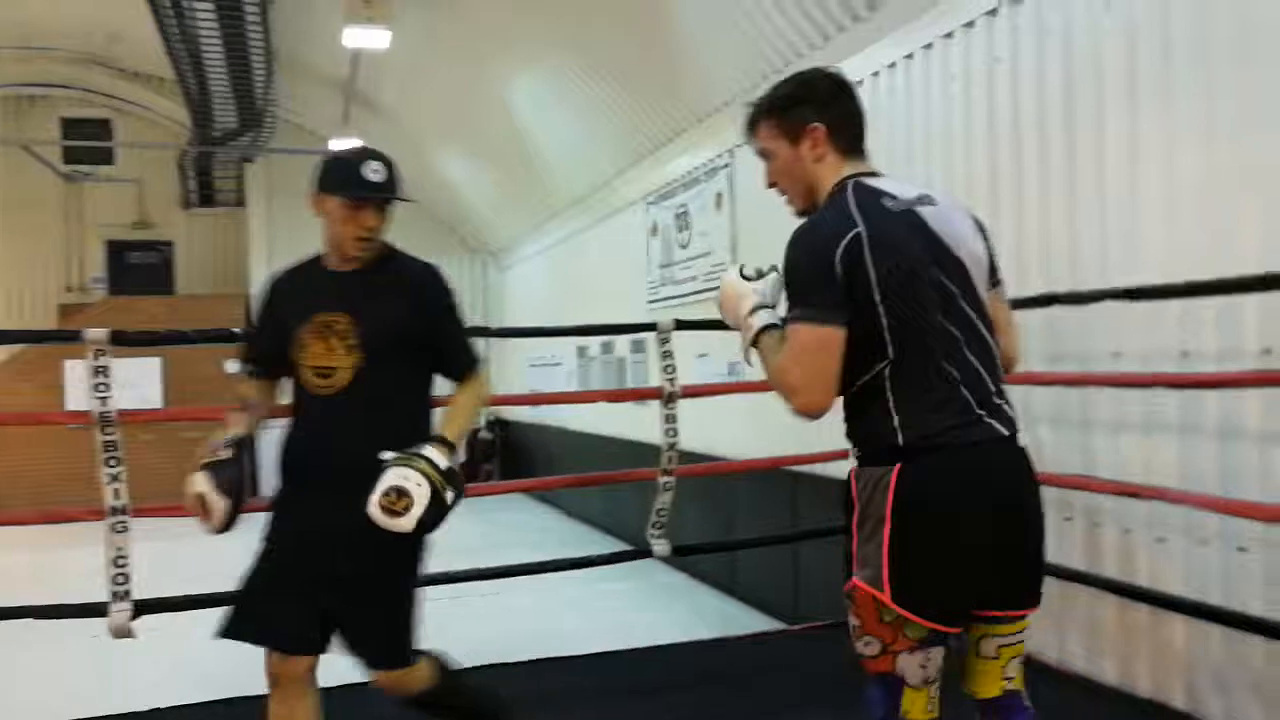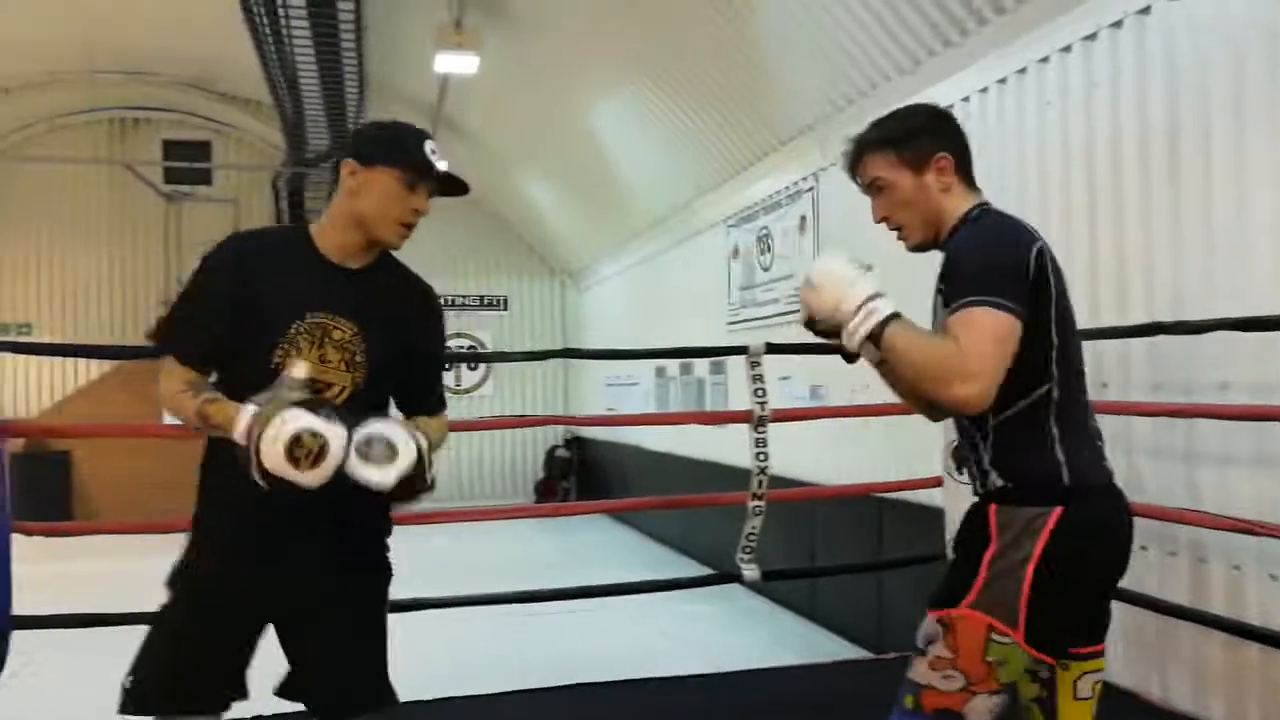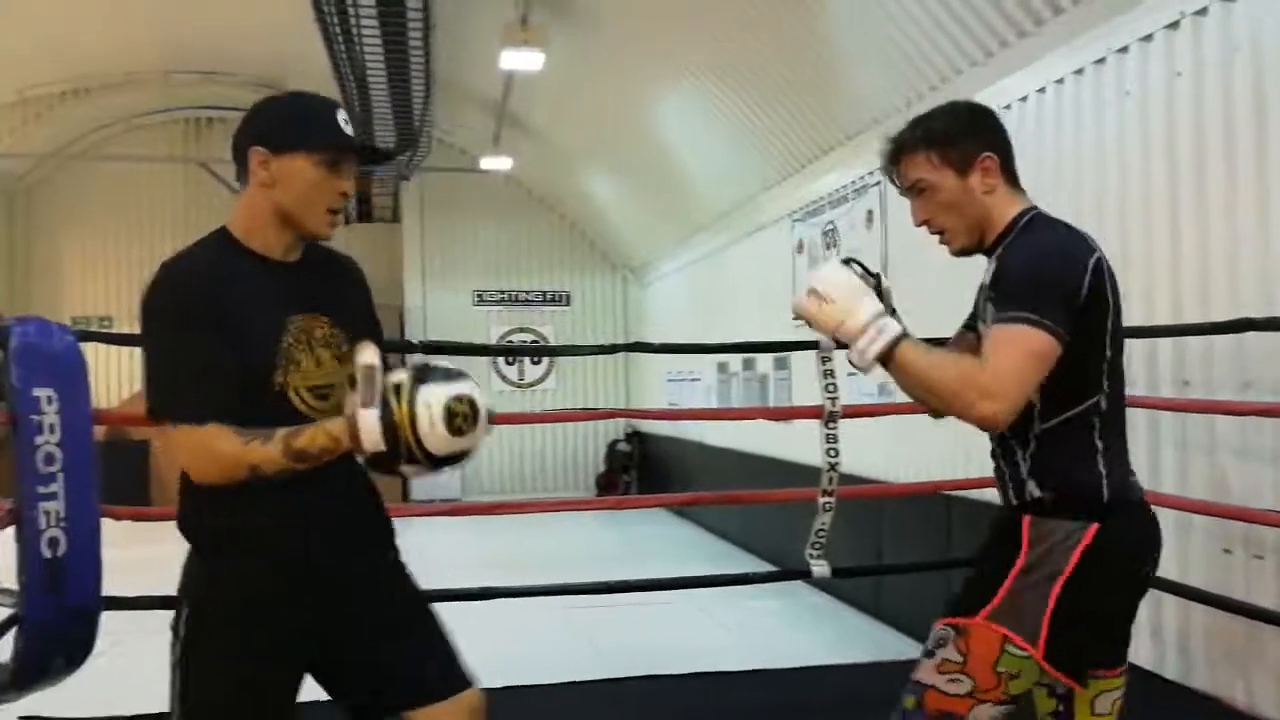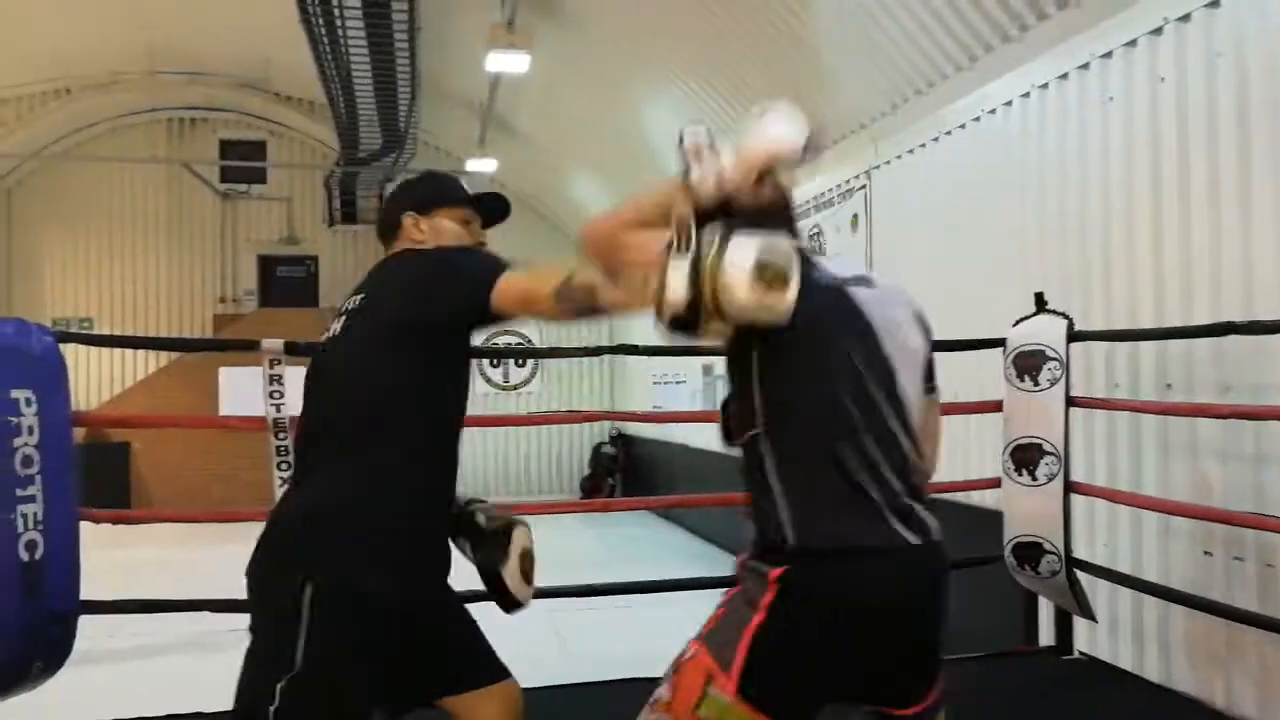
dt=0.5s
person 1, frame 1
left shoulder: (822, 237)
right shoulder: (954, 216)
left elbow: (810, 396)
left wrist: (754, 319)
left hip: (918, 486)
right hip: (1003, 475)
person 1, frame 2
left shoulder: (988, 247)
right shoulder: (998, 249)
left elbow: (964, 384)
right elbow: (939, 398)
left wrist: (867, 317)
right wrist: (867, 329)
left hip: (1037, 523)
right hip: (1075, 519)
person 1, frame 3
left shoulder: (1047, 254)
right shoulder: (1017, 265)
left elbow: (990, 400)
right elbow: (943, 391)
left wrist: (871, 329)
right wrist: (874, 324)
left hip: (1069, 538)
right hip: (1093, 535)
person 1, frame 4
left shoulder: (754, 275)
right shoulder: (894, 302)
left elbow: (600, 243)
left wrist: (711, 182)
left hip: (811, 584)
right hip: (912, 569)
person 2, frame 1
left shoulder: (416, 284)
right shoulder: (289, 289)
left elbow: (472, 384)
right elbow: (260, 383)
left wrist: (437, 454)
right wrist: (226, 445)
left hip: (382, 510)
right hip: (304, 504)
left knee: (392, 671)
right knee: (287, 670)
person 2, frame 2
left shoulder: (412, 302)
right shoulder: (247, 262)
left elbow: (426, 418)
right elbow: (177, 384)
left wrist: (412, 452)
right wrist: (245, 424)
left hip: (347, 547)
right hip: (233, 536)
person 2, frame 3
left shoulder: (342, 277)
right shoulder: (192, 285)
right elbow: (203, 455)
left wrist: (414, 426)
right wrist: (358, 430)
left hip: (357, 552)
right hip: (241, 574)
person 2, frame 4
left shoulder: (382, 310)
right shoulder: (432, 271)
right elbow: (538, 290)
left wrist: (454, 515)
left hip: (390, 566)
right hip: (330, 569)
